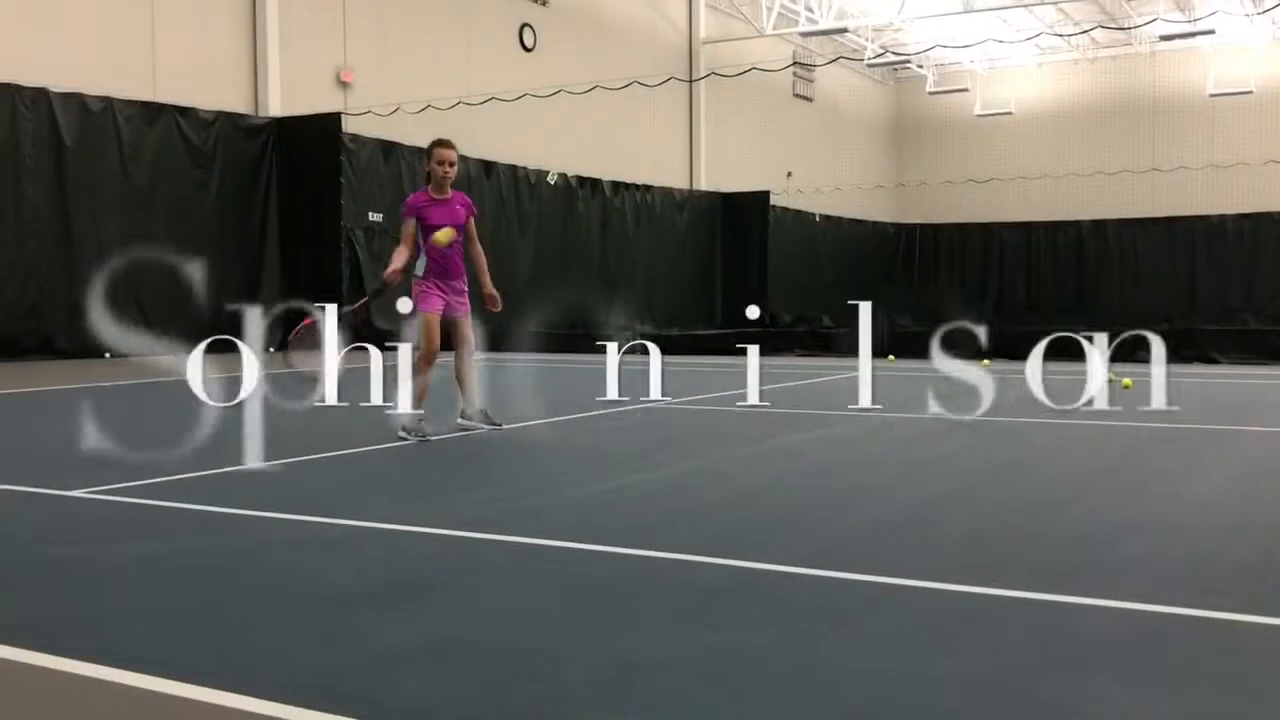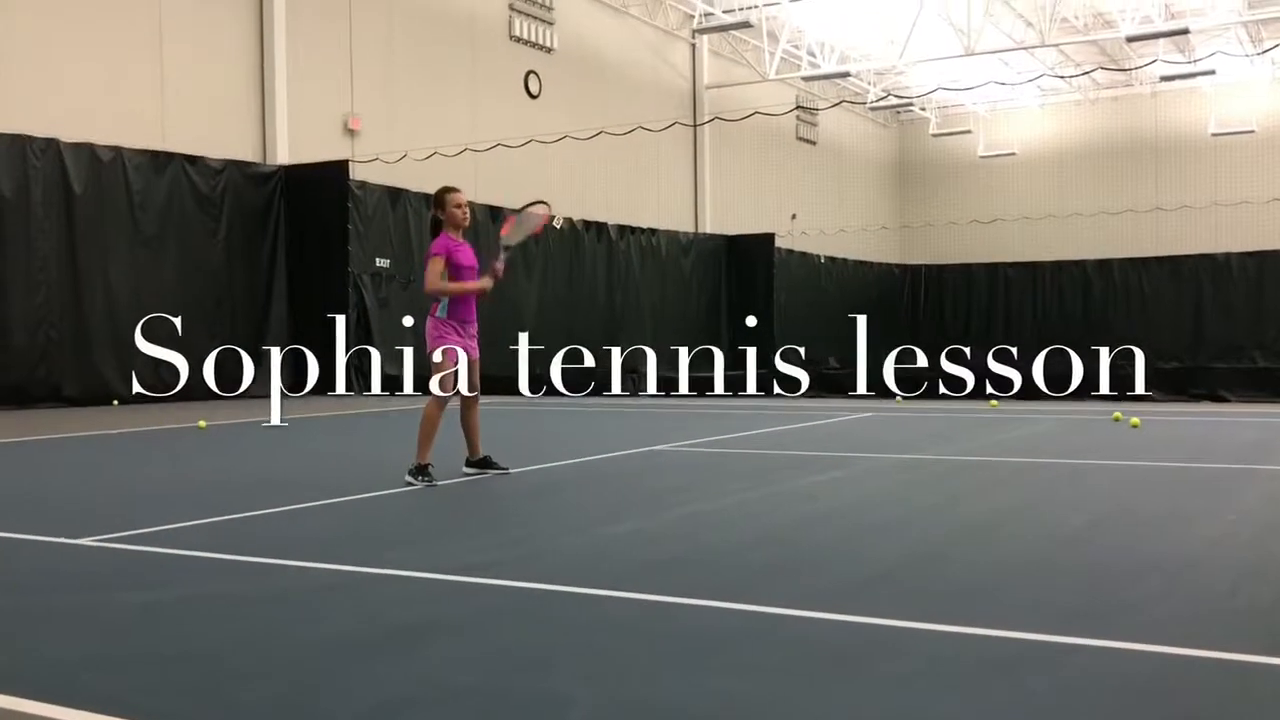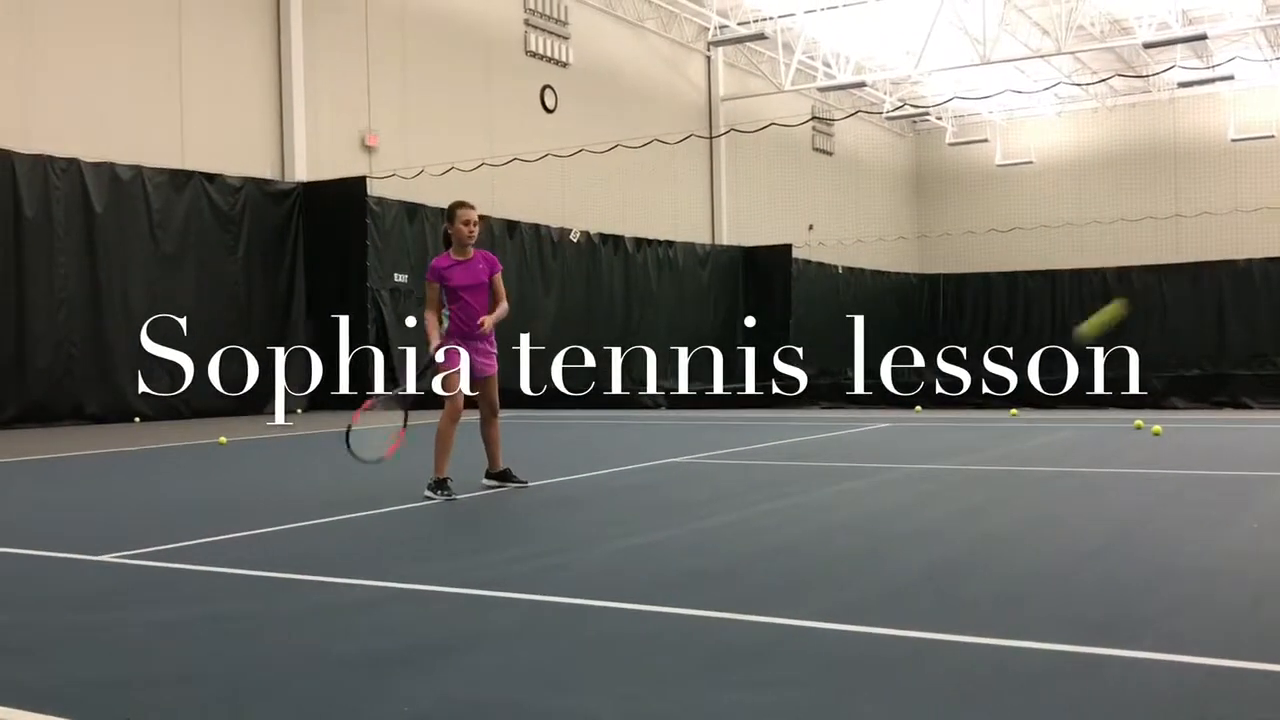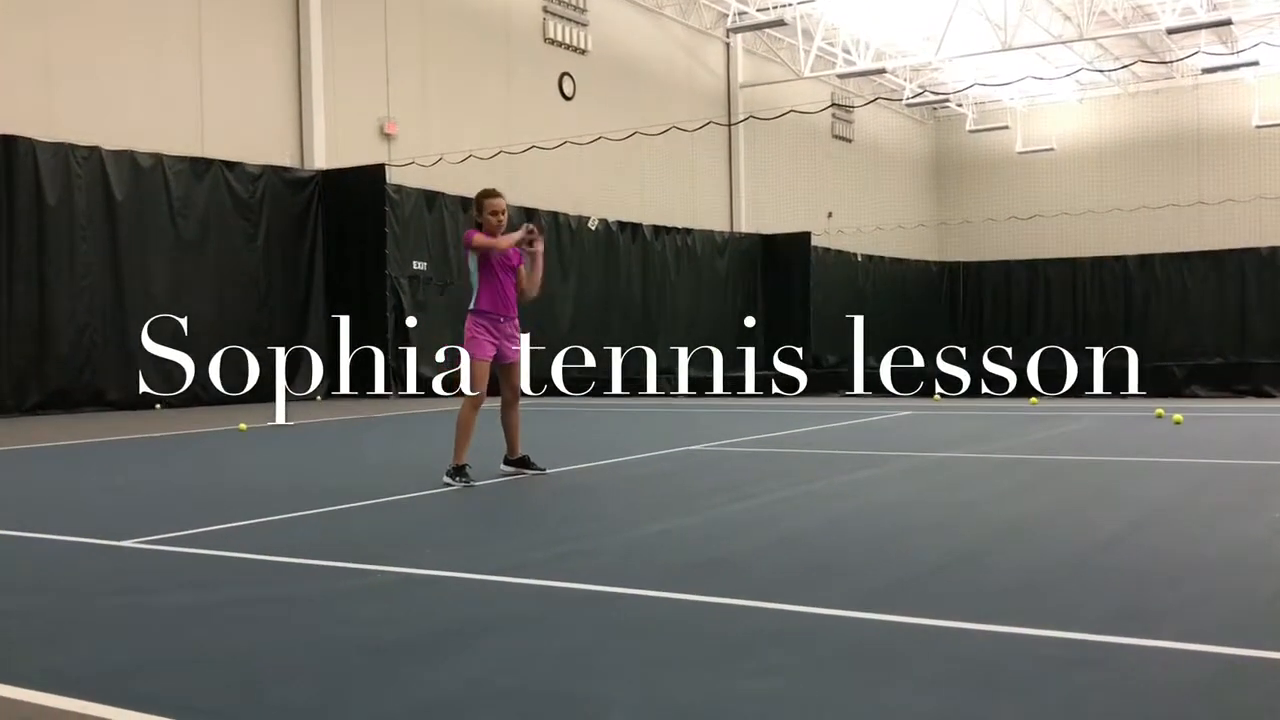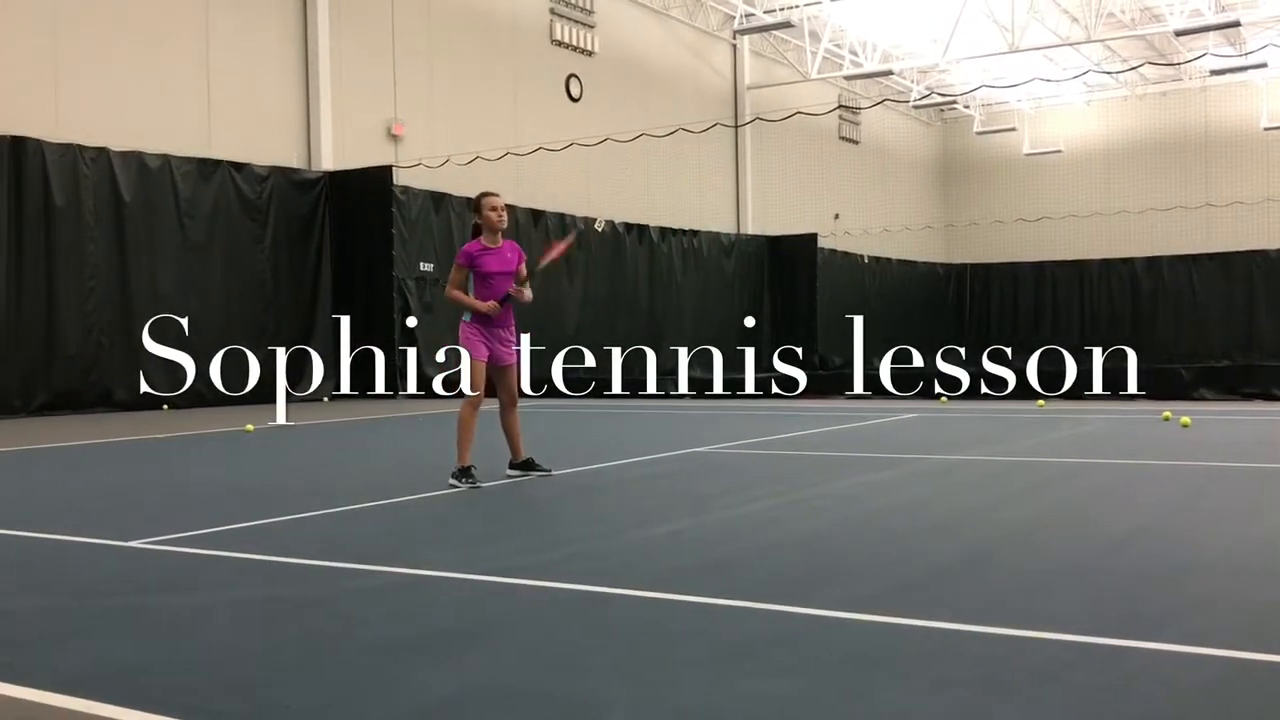
dt=1s
person 1, frame 1
left shoulder: (464, 203)
right shoulder: (415, 202)
left elbow: (474, 247)
right elbow: (406, 246)
left wrist: (487, 285)
right wrist: (396, 267)
left hip: (457, 284)
right hip: (428, 283)
left knee: (466, 348)
right knee: (429, 349)
left ankle: (470, 410)
right ankle: (412, 420)
person 1, frame 2
left shoulder: (466, 247)
right shoulder: (441, 244)
right elbow: (432, 286)
left wrist: (490, 279)
right wrist: (474, 284)
left hip: (467, 327)
right hip: (444, 326)
left knee: (471, 394)
right knee: (442, 394)
left ankle: (475, 458)
right ankle: (419, 465)
person 1, frame 3
left shoulder: (489, 261)
right shoulder: (438, 266)
left elbow: (503, 303)
right elbow: (431, 310)
left wrist: (492, 318)
right wrist: (434, 338)
left hip: (484, 343)
right hip: (454, 344)
left knee: (491, 409)
right knee: (454, 408)
left ankle: (495, 470)
right ankle: (438, 480)
person 1, frame 4
left shoulder: (516, 252)
right shoulder: (473, 237)
left elbow: (528, 294)
right elbow: (498, 246)
left wrist: (536, 252)
right wrist: (520, 234)
left hip: (509, 326)
right hip: (481, 325)
left knee: (512, 395)
right knee: (476, 396)
left ankle: (514, 457)
right ankle: (456, 466)
person 1, frame 5
left shoulder: (514, 250)
right shoulder: (469, 251)
left elbow: (527, 291)
right elbow: (451, 290)
left wrist: (521, 293)
right wrist: (479, 305)
left hip: (505, 331)
right hip: (476, 330)
left knee: (510, 399)
right knee: (474, 397)
left ankle: (518, 460)
right ankle: (462, 468)
